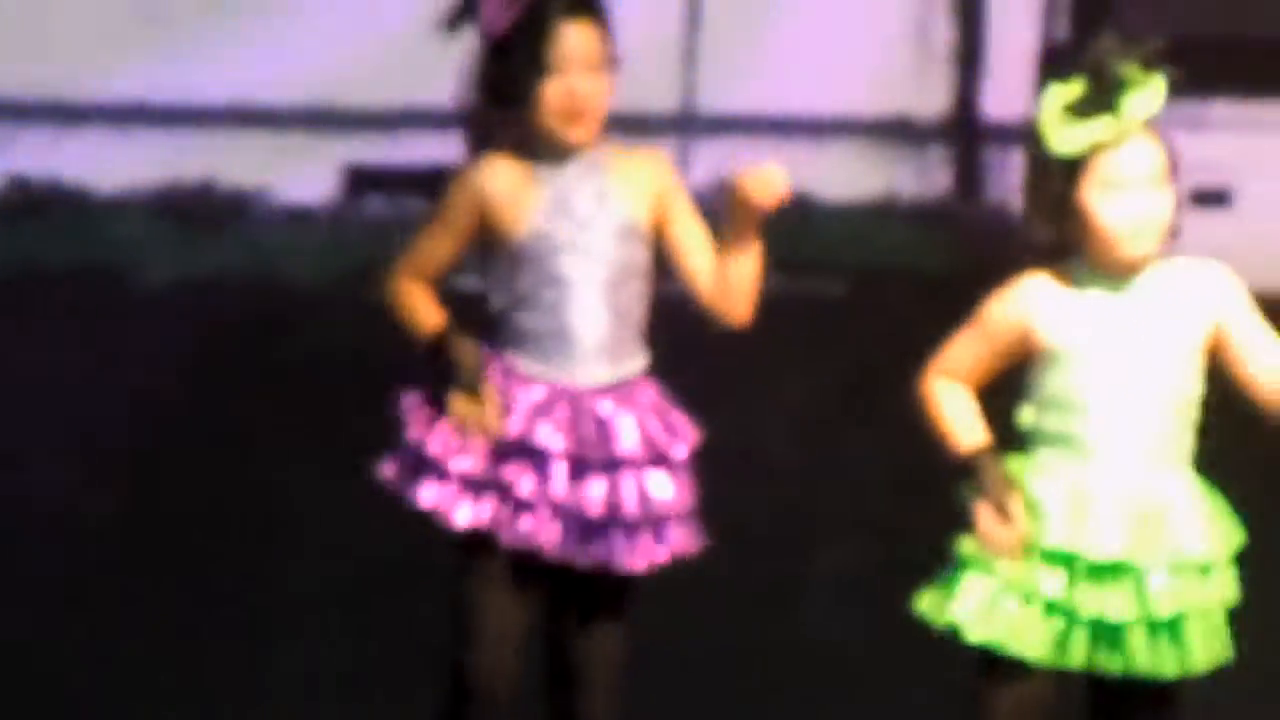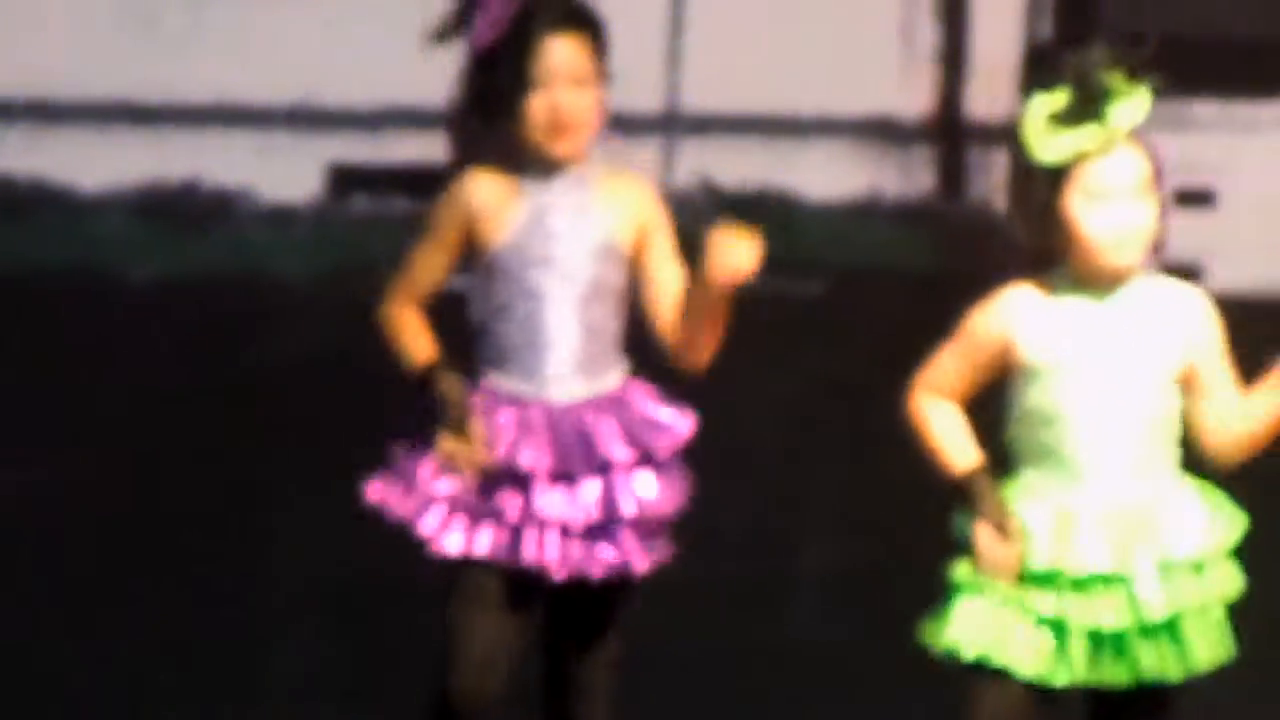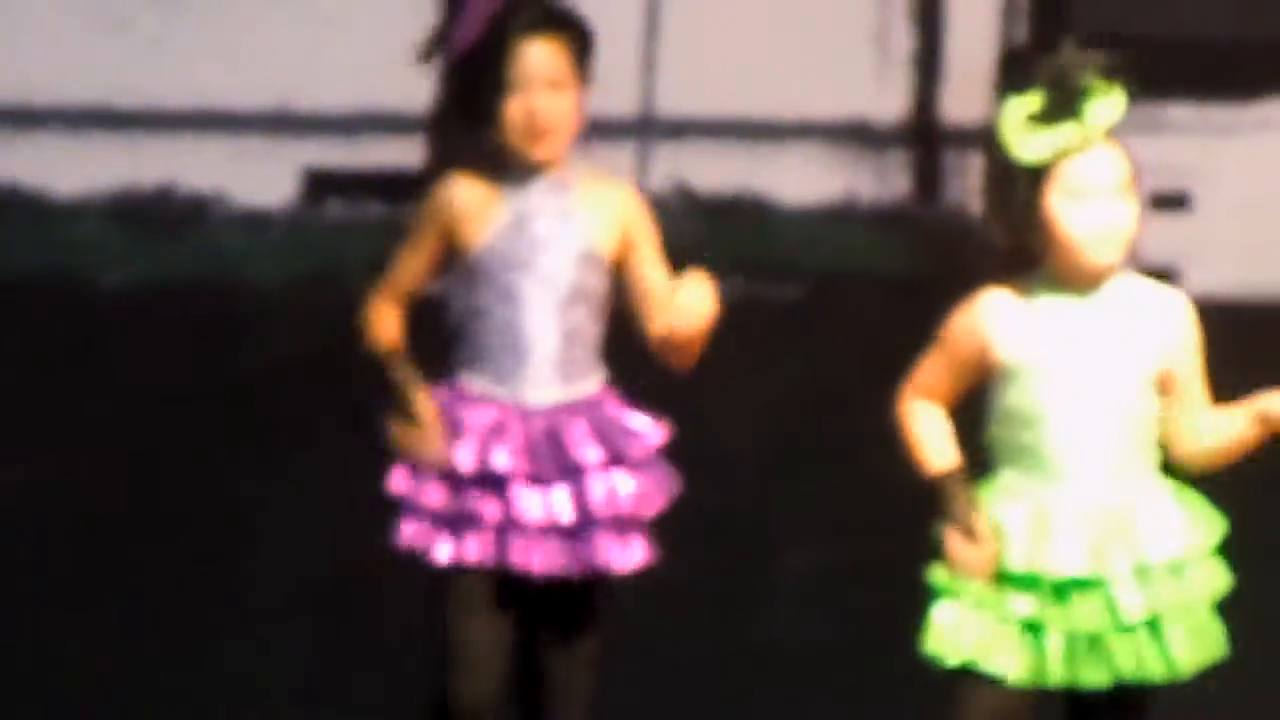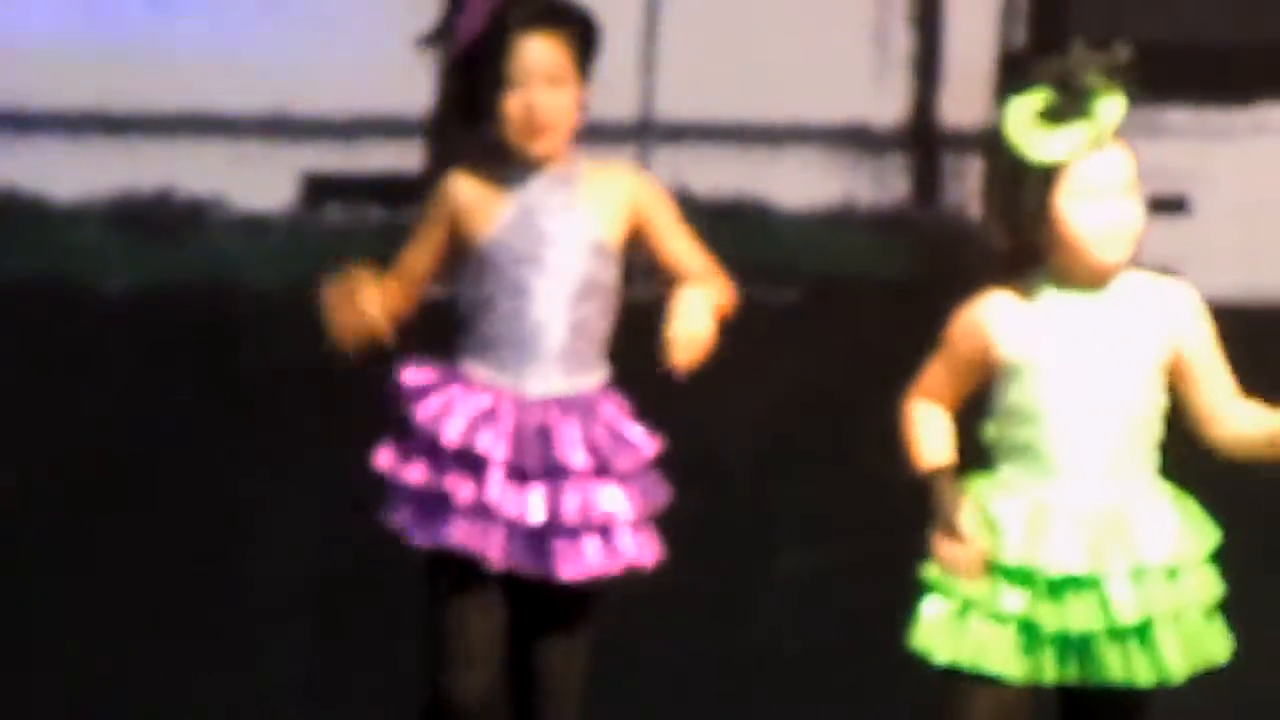
dt=0.1s
person 1, frame 1
left shoulder: (648, 176)
right shoulder: (493, 181)
left elbow: (731, 305)
right elbow: (408, 281)
left wrist: (747, 217)
right wrist: (457, 353)
left hip: (615, 438)
right hip: (518, 434)
person 1, frame 2
left shoulder: (632, 200)
right shoulder: (478, 193)
left elbow: (689, 348)
right elbow: (401, 305)
left wrist: (718, 282)
right wrist: (441, 389)
left hip: (603, 456)
right hip: (503, 457)
person 1, frame 3
left shoulder: (616, 203)
right shoulder: (460, 197)
left elbow: (673, 351)
right elbow: (384, 303)
left wrist: (696, 305)
right wrist: (403, 378)
left hip: (579, 460)
right hip: (480, 462)
person 1, frame 4
left shoulder: (621, 188)
right shoulder: (465, 191)
left elbow: (710, 280)
right elbow: (392, 300)
left wrist: (695, 306)
right wrist: (359, 309)
left hip: (574, 453)
right hip: (477, 443)
person 2, frame 1
left shoulder: (1207, 291)
right shoulder: (1035, 301)
right elbow: (942, 380)
right wrist: (985, 470)
left hip: (1158, 561)
right hip: (1047, 554)
person 2, frame 2
left shoulder: (1185, 312)
right shoulder: (1014, 314)
left elbow: (1223, 433)
right elbow: (930, 396)
right wrist: (979, 491)
left hip: (1152, 571)
right hip: (1037, 569)
person 2, frame 3
left shoulder: (1165, 313)
right shoulder: (994, 317)
left elbow: (1192, 440)
right elbow: (918, 401)
right wrist: (954, 494)
left hip: (1130, 572)
right hip: (1016, 572)
person 2, frame 4
left shoulder: (1170, 308)
right shoulder: (995, 315)
right elbow: (927, 402)
right wrist: (944, 492)
left hip: (1126, 571)
right hip: (1010, 568)
